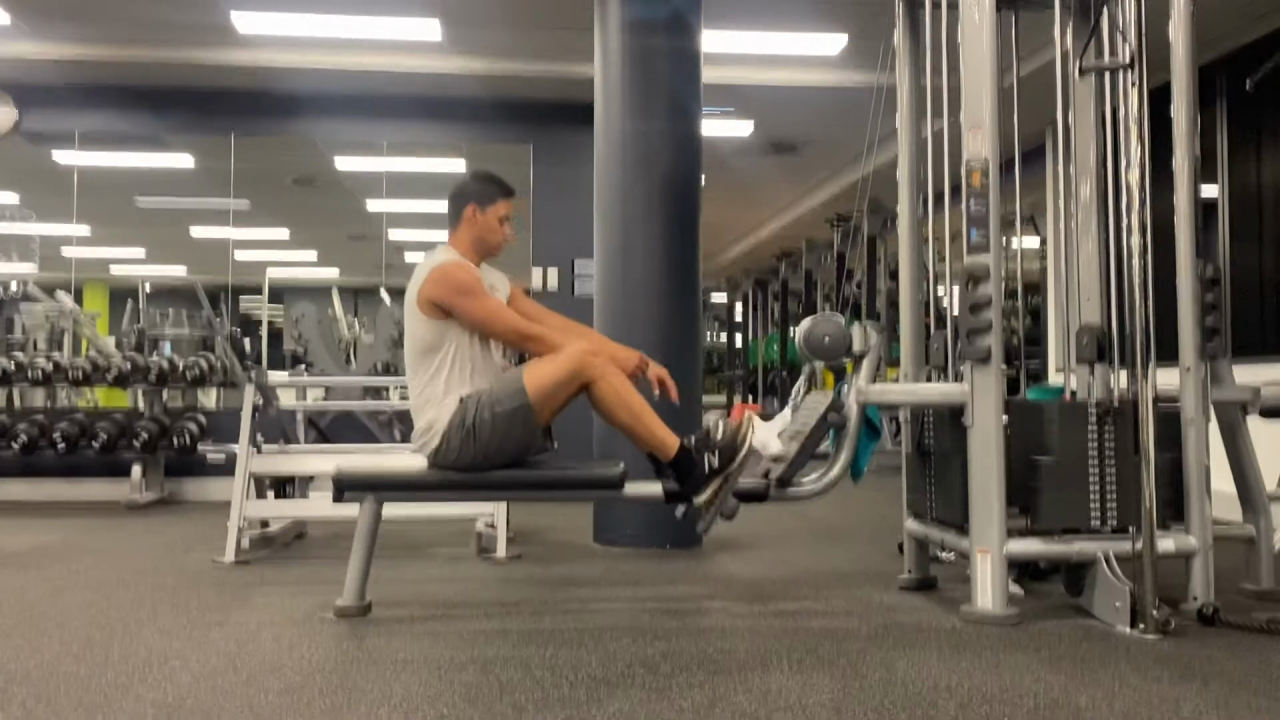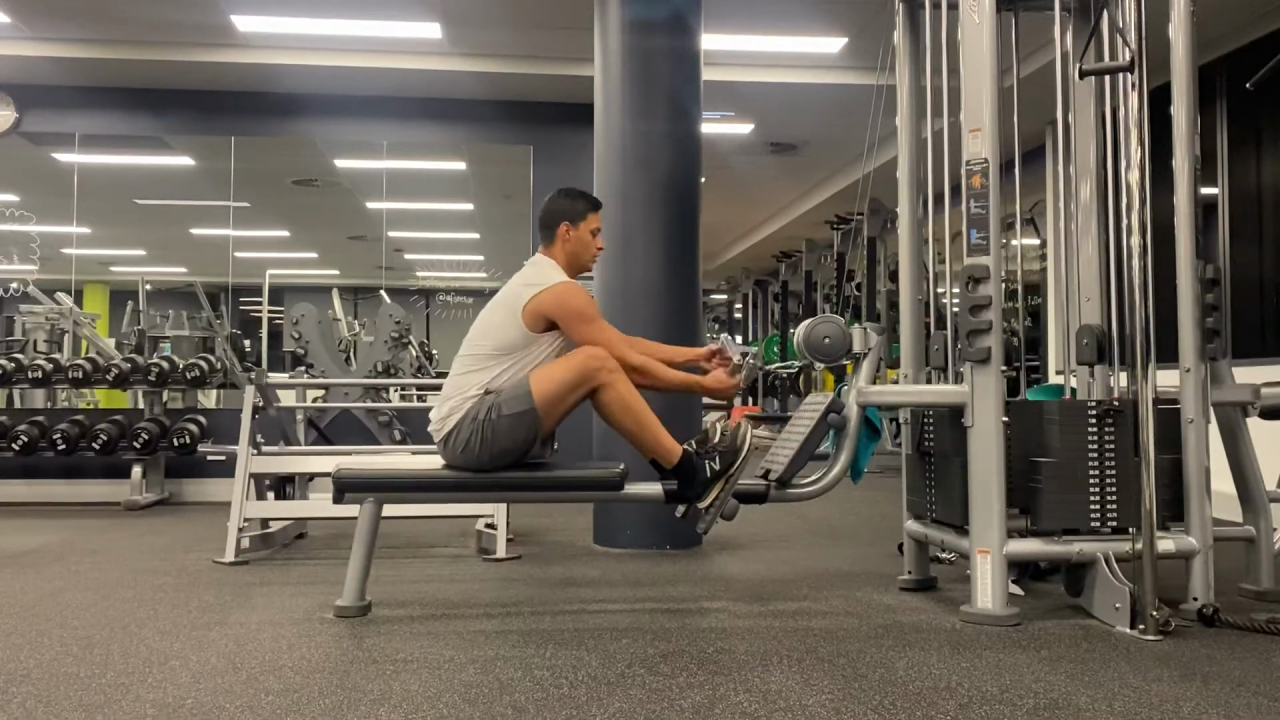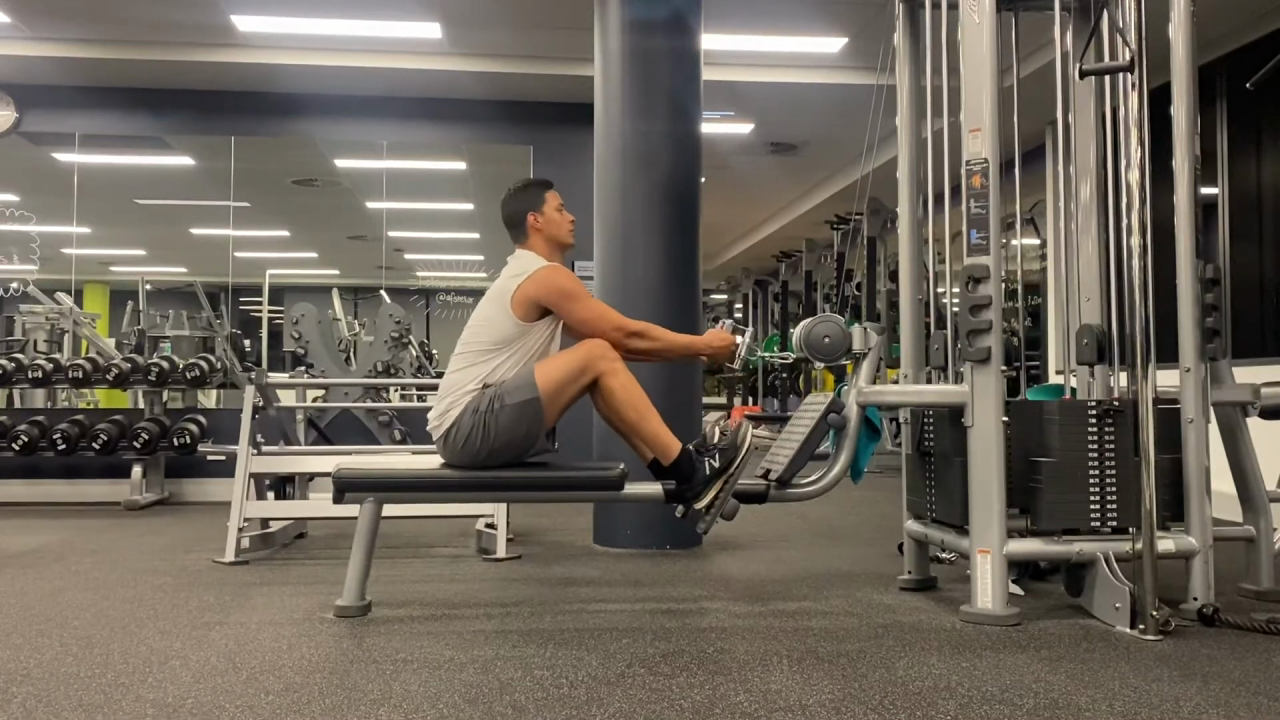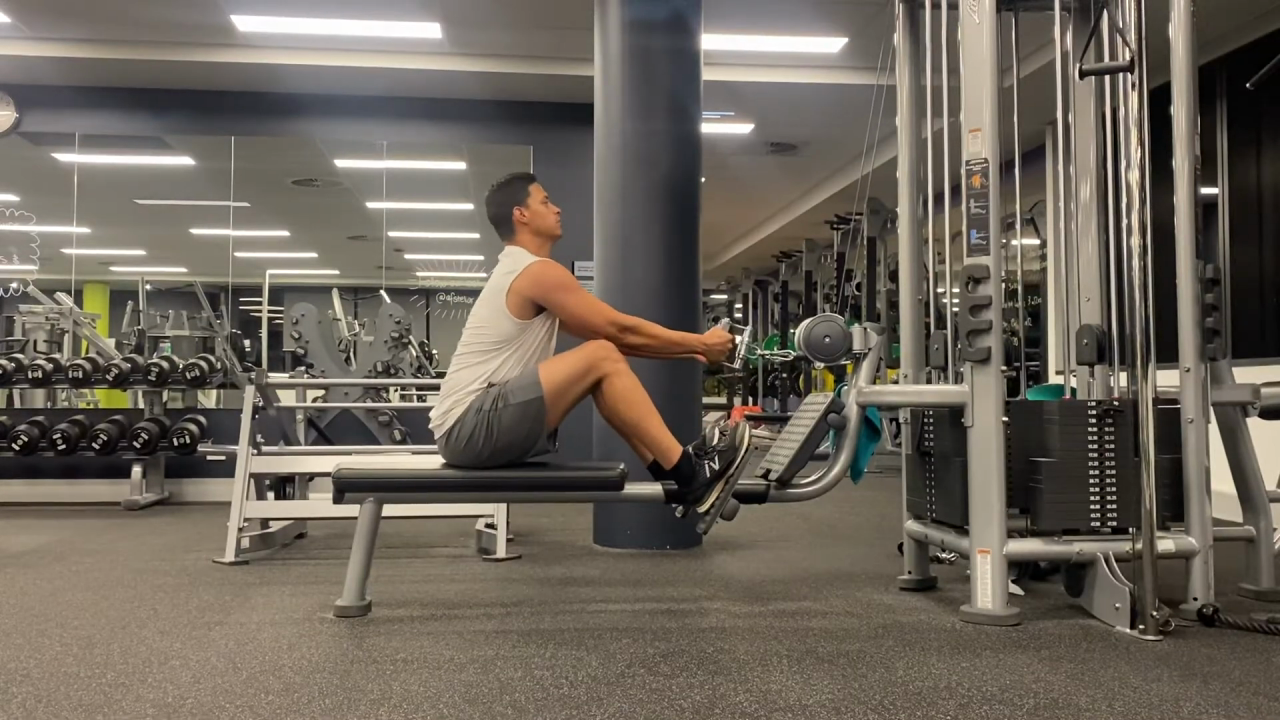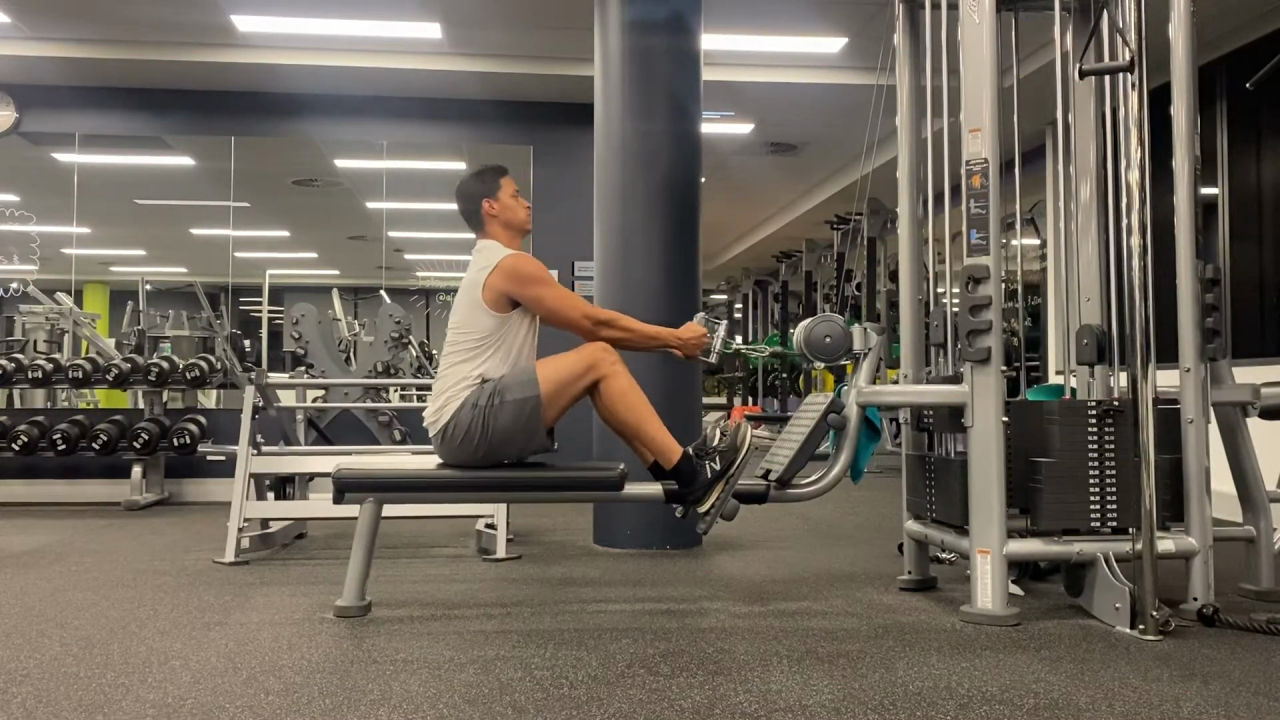
dt=1s
person 1, frame 1
left shoulder: (490, 280)
right shoulder: (446, 273)
left elbow: (563, 329)
right elbow: (525, 338)
left wrist: (637, 358)
right wrist: (611, 358)
left hip: (476, 422)
right hip: (452, 434)
left knee: (587, 362)
right knee: (587, 360)
left ankle: (675, 455)
right ankle: (688, 466)
person 1, frame 2
left shoulder: (542, 279)
right shoulder: (560, 291)
left elbow: (624, 343)
right elbow: (628, 363)
left wrist: (696, 355)
right wrist: (702, 384)
left hip: (486, 425)
right hip: (467, 432)
left knee: (600, 361)
right knee: (597, 363)
left ankle: (676, 460)
right ankle: (691, 472)
person 1, frame 3
left shoulder: (529, 274)
right shoulder: (545, 277)
left elbow: (619, 339)
right elbow: (626, 335)
left wrist: (693, 349)
right wrist: (704, 346)
left hip: (483, 425)
right hip: (467, 428)
left knee: (602, 356)
right knee: (598, 356)
left ankle: (674, 465)
right ankle: (689, 473)
person 1, frame 4
left shoulder: (519, 271)
right shoulder: (537, 272)
left elbow: (609, 332)
right elbow: (619, 329)
left wrist: (688, 350)
right wrist: (700, 344)
left hip: (481, 424)
right hip: (469, 428)
left knee: (604, 352)
right knee: (603, 357)
left ankle: (675, 469)
right ankle: (689, 475)
person 1, frame 5
left shoulder: (493, 264)
right shoulder: (511, 265)
left elbow: (586, 323)
right elbow: (594, 323)
left wrist: (665, 340)
right wrist: (674, 338)
left hip: (474, 421)
right hip: (465, 423)
left knee: (597, 359)
right knee: (599, 359)
left ankle: (678, 469)
right ankle: (690, 476)
